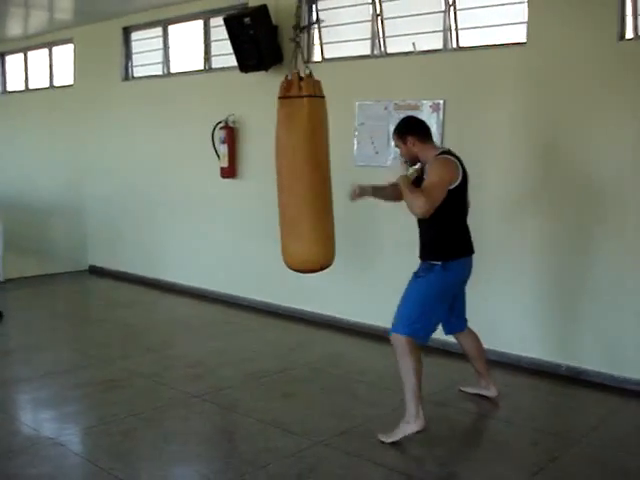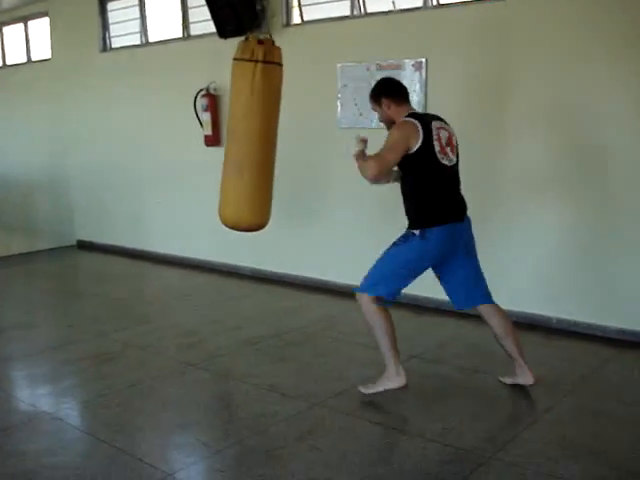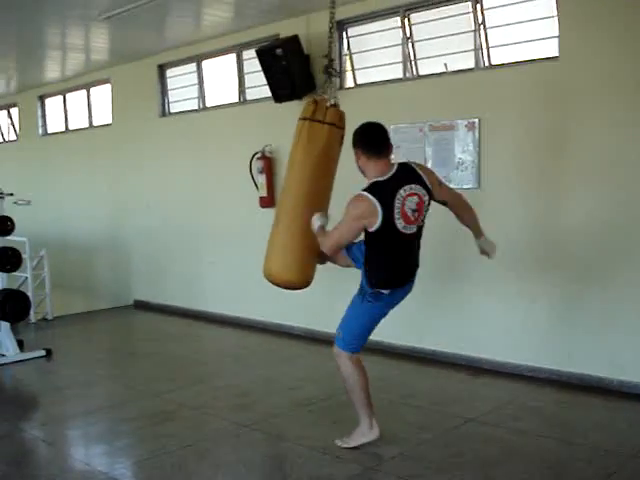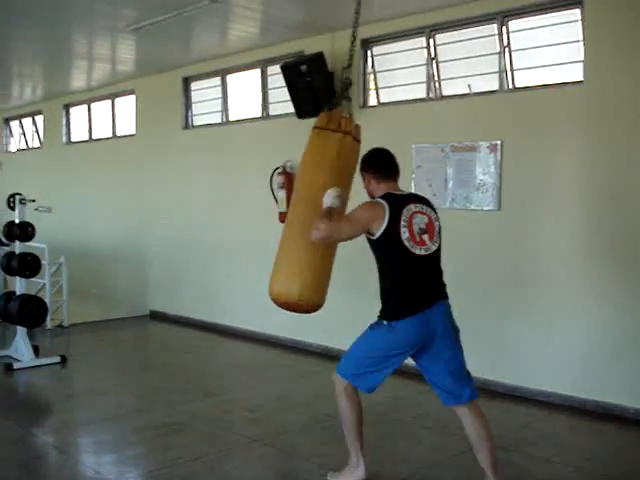
dt=0.5s
person 1, frame 1
left shoulder: (444, 164)
right shoulder: (431, 165)
left elbow: (422, 208)
right elbow: (400, 192)
left wrist: (404, 182)
right wrist: (368, 189)
left hip: (442, 265)
right hip: (457, 261)
left knee: (401, 336)
right knee: (459, 327)
left ankle: (413, 416)
right ankle: (487, 384)
person 1, frame 2
left shoulder: (404, 128)
right shoulder: (435, 123)
left elbow: (374, 173)
left wrist: (359, 152)
right wrist: (397, 172)
left hip: (429, 237)
right hip: (459, 228)
left knee: (368, 295)
right knee: (482, 303)
left ankle: (394, 371)
right ankle: (522, 370)
person 1, frame 3
left shoulder: (365, 202)
right shoulder: (419, 173)
left elbow: (328, 245)
right elbow: (459, 203)
left wrist: (318, 227)
right wrist: (480, 237)
left hip: (384, 286)
right hip: (404, 268)
left knee: (344, 351)
right knee: (337, 251)
left ankle: (367, 426)
person 1, frame 4
left shoulder: (375, 210)
right shoulder: (424, 205)
left elbow: (319, 233)
left wrist: (331, 204)
left hip: (400, 324)
right hip: (439, 314)
left knee: (344, 381)
right knee: (463, 400)
